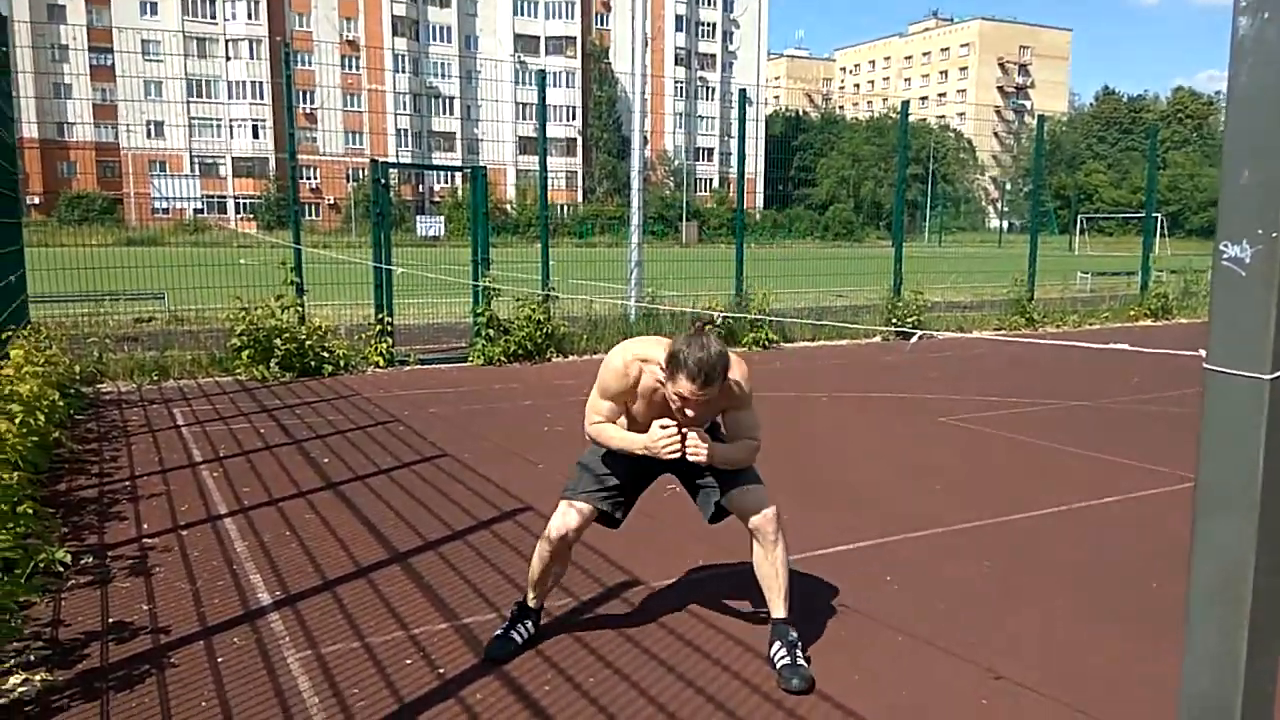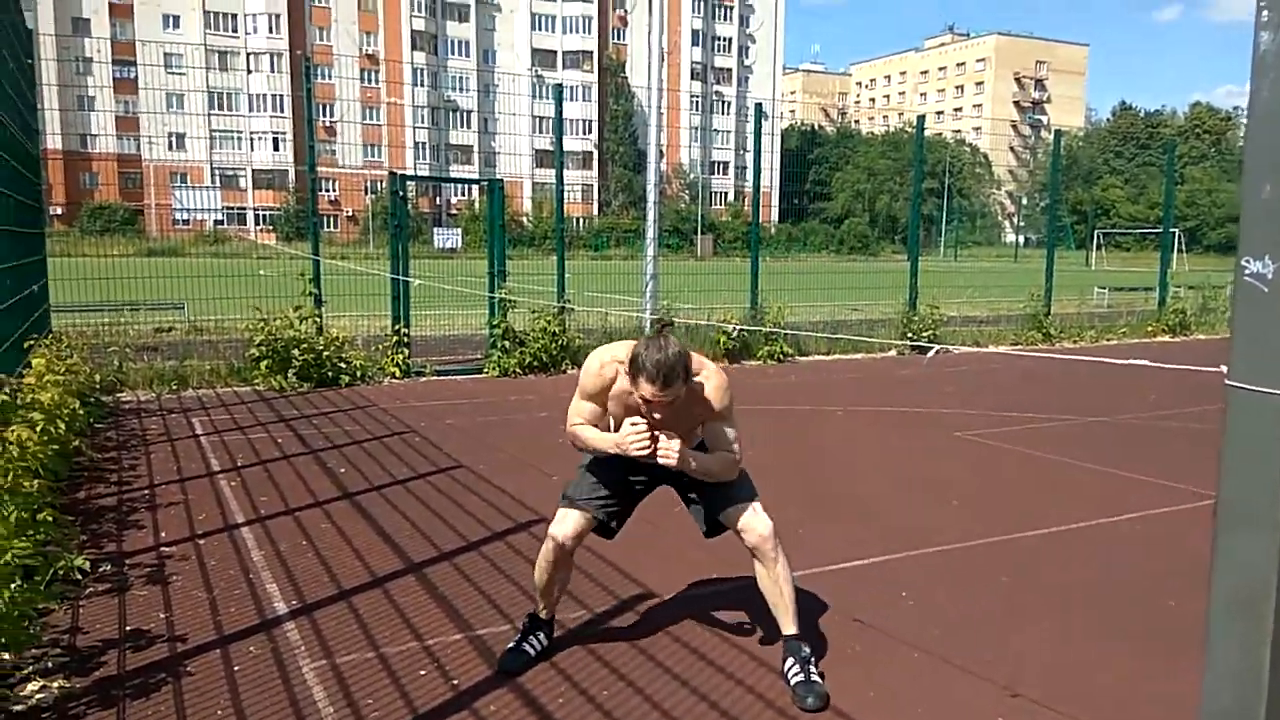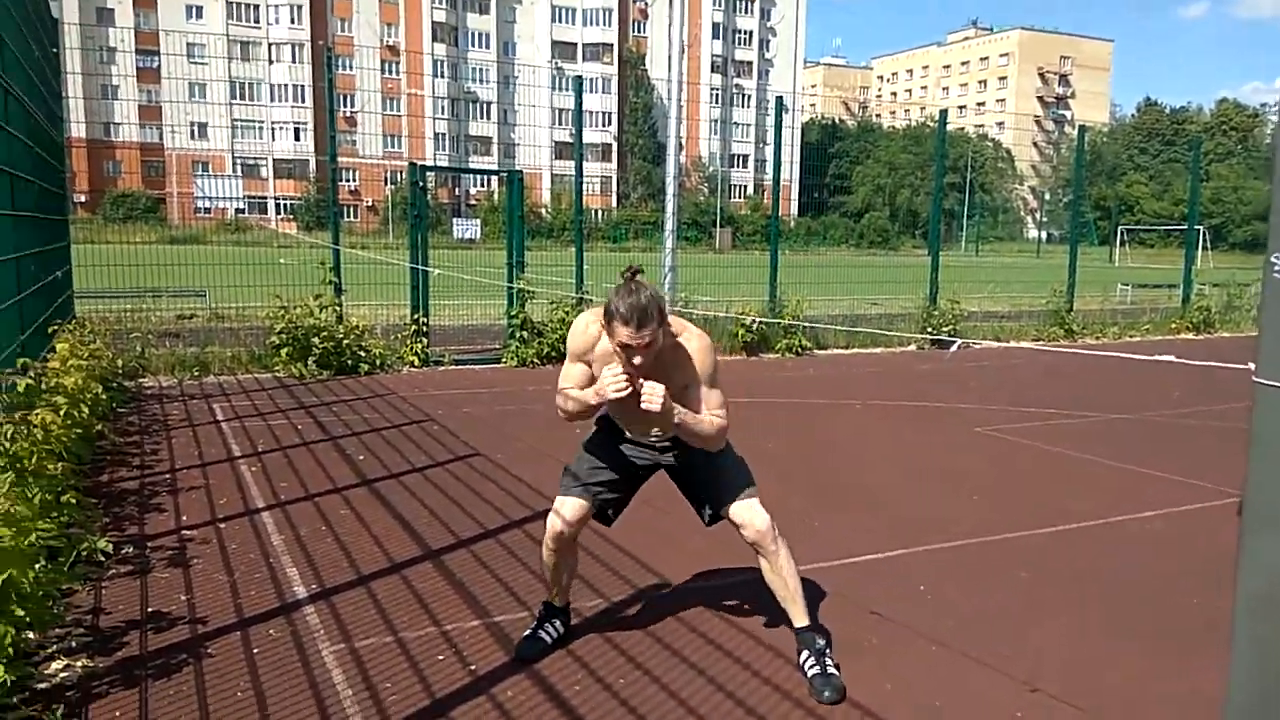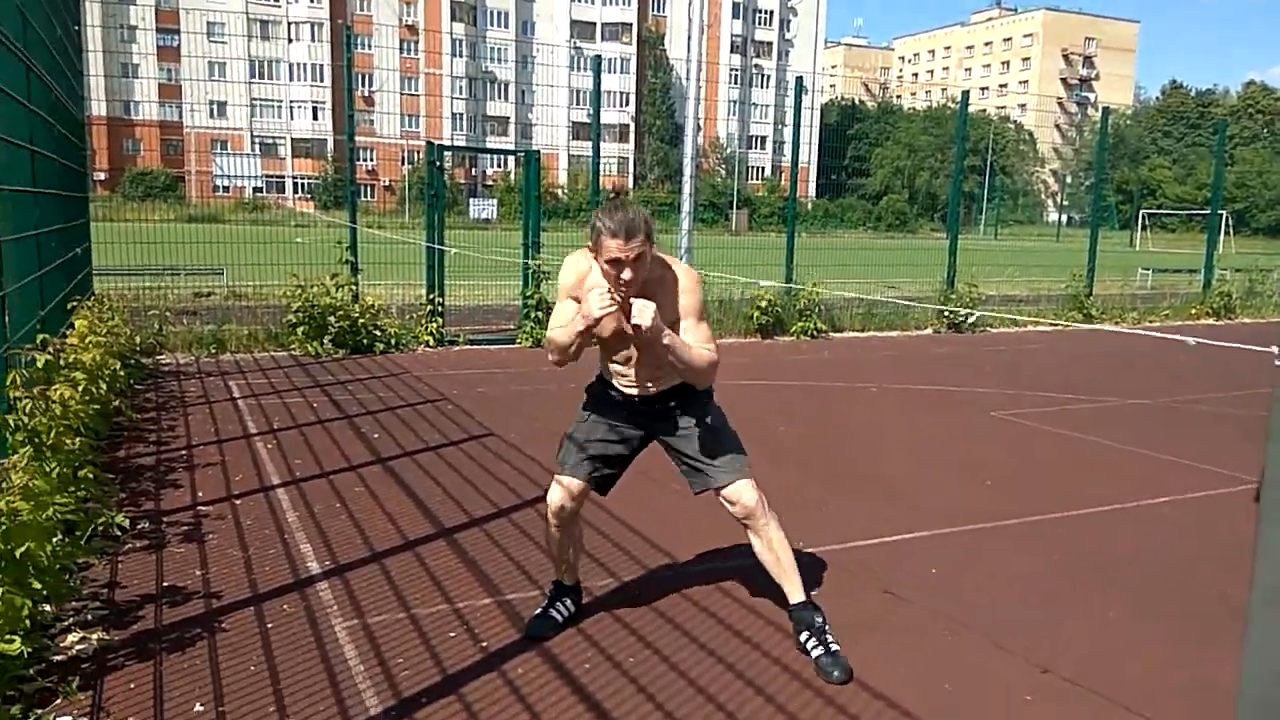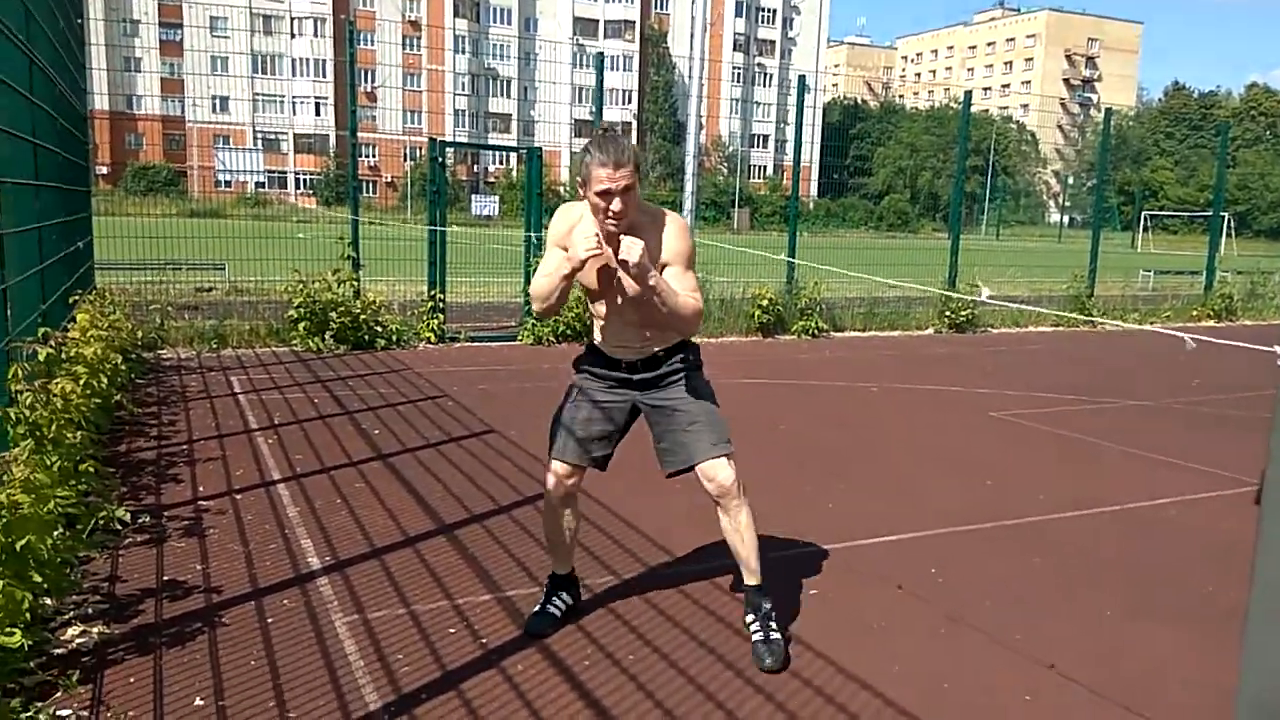
dt=0.1s
person 1, frame 1
left shoulder: (733, 377)
right shoulder: (626, 363)
left elbow: (749, 447)
right elbow: (595, 426)
left wrist: (713, 452)
right wrist: (633, 442)
left hip: (704, 451)
right hip: (628, 443)
left knee: (764, 519)
right knee: (561, 527)
left ankle: (782, 636)
right ankle: (526, 615)
person 1, frame 2
left shoulder: (713, 383)
right shoulder: (603, 366)
left elbow: (730, 463)
right elbow: (576, 430)
left wrist: (686, 462)
right wrist: (616, 442)
left hip: (697, 459)
right hip: (618, 453)
left knee: (762, 534)
right knee: (560, 535)
left ankle: (795, 651)
right ankle: (539, 627)
person 1, frame 3
left shoulder: (694, 347)
right shoulder: (586, 332)
left elbow: (716, 433)
right elbow: (566, 407)
left wrist: (674, 414)
right wrist: (594, 396)
left hip: (691, 440)
right hip: (619, 439)
left knee: (757, 528)
right knee: (560, 526)
left ankle: (809, 641)
right ankle: (554, 616)
person 1, frame 4
left shoulder: (681, 279)
right shoulder: (577, 271)
left elbow: (707, 367)
right elbow: (555, 352)
left wrist: (660, 335)
right wrist: (584, 322)
left hip: (683, 397)
right hip: (615, 400)
left knee: (748, 502)
right knee: (561, 500)
left ankle: (806, 616)
right ankle: (566, 594)
person 1, frame 5
left shoulder: (670, 230)
right shoulder: (567, 222)
left elbow: (692, 319)
right elbow: (540, 305)
left wrist: (646, 278)
right wrist: (571, 266)
left hip: (674, 370)
right hip: (603, 368)
left knee: (723, 482)
right knee: (559, 482)
left ankle: (756, 603)
right ankle: (561, 587)
